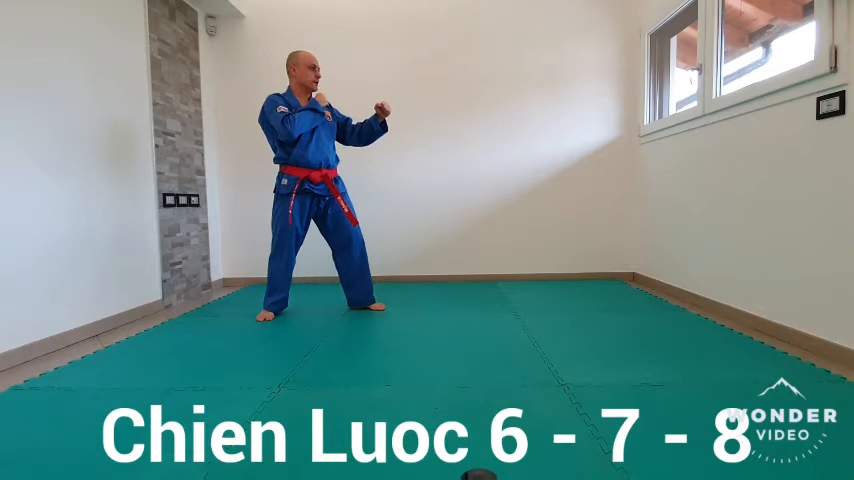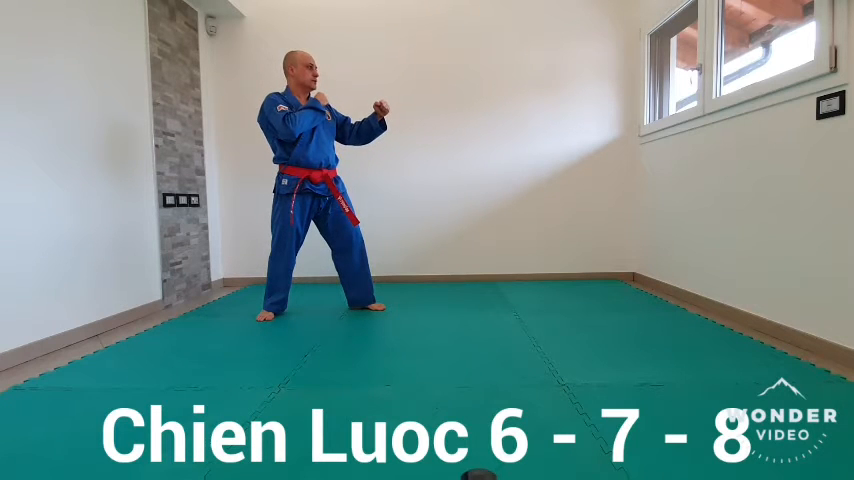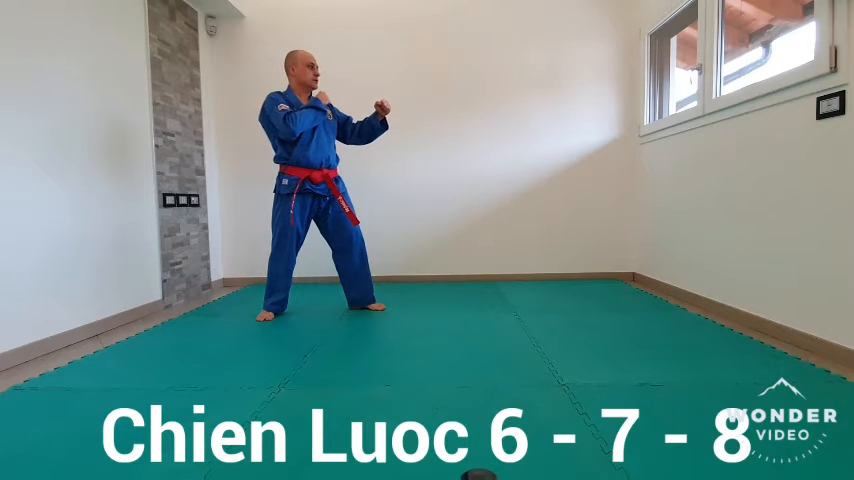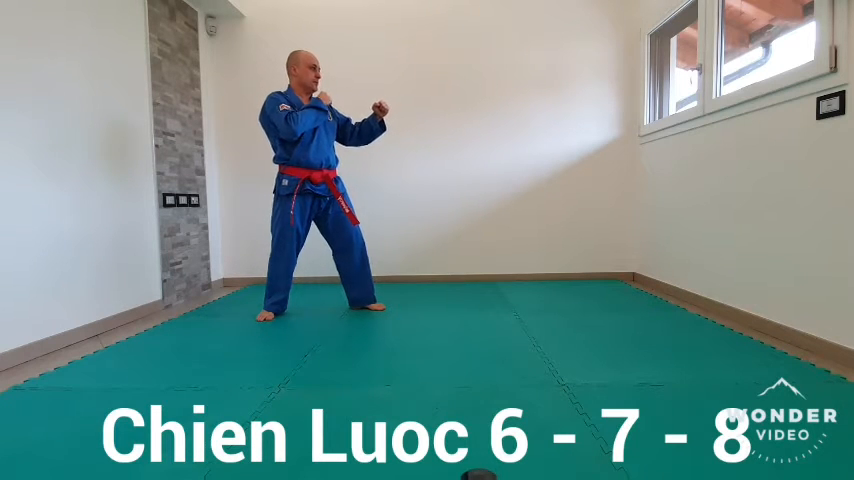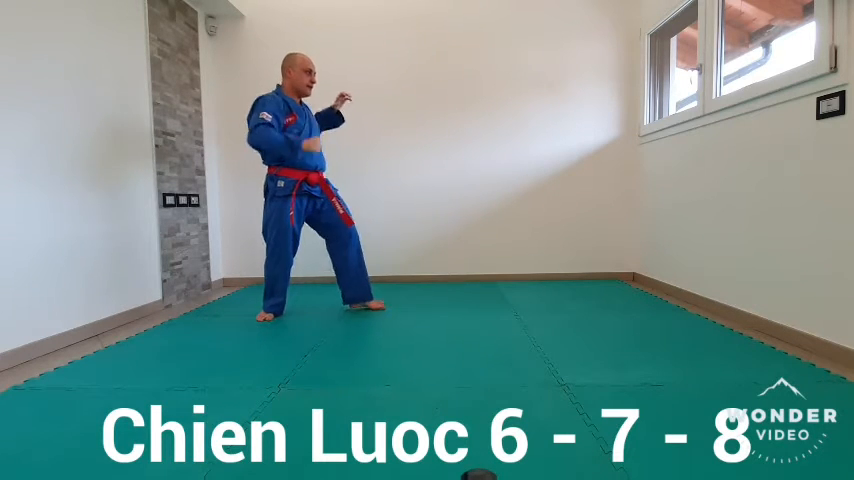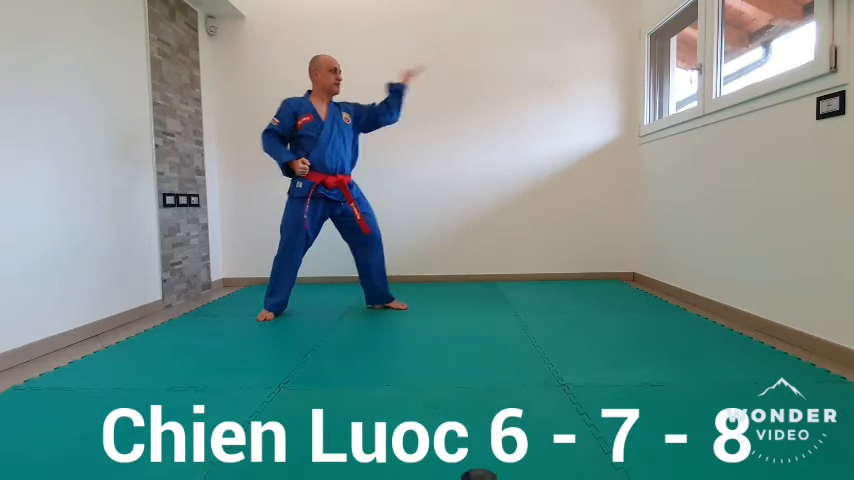
dt=0.4s
person 1, frame 1
left shoulder: (325, 107)
right shoulder: (275, 103)
left elbow: (354, 135)
right elbow: (288, 130)
left wrist: (378, 119)
right wrist: (315, 107)
left hip: (330, 185)
right hip: (294, 187)
left knee: (351, 242)
right knee: (284, 248)
left ankle: (362, 299)
right ankle: (273, 306)
person 1, frame 2
left shoulder: (323, 107)
right shoulder: (274, 102)
left elbow: (352, 134)
right elbow: (290, 128)
left wrist: (376, 118)
right wrist: (316, 106)
left hip: (330, 185)
right hip: (294, 187)
left knee: (351, 241)
right knee: (284, 248)
left ankle: (362, 299)
right ankle: (273, 306)
person 1, frame 3
left shoulder: (325, 106)
right shoulder: (276, 102)
left elbow: (354, 133)
right elbow: (290, 128)
left wrist: (378, 117)
right wrist: (316, 105)
left hip: (331, 185)
right hip: (295, 187)
left knee: (351, 241)
right knee: (284, 247)
left ankle: (362, 298)
right ankle: (273, 306)
person 1, frame 4
left shoulder: (323, 107)
right shoulder: (277, 101)
left elbow: (352, 136)
right elbow: (292, 128)
left wrist: (376, 119)
right wrist: (319, 106)
left hip: (329, 185)
right hip: (294, 187)
left knee: (351, 241)
right knee: (285, 248)
left ankle: (362, 299)
right ankle: (273, 306)
person 1, frame 5
left shoulder: (303, 108)
right shoulder: (270, 102)
right elbow: (258, 136)
left wrist: (334, 110)
right wrist: (300, 146)
left hip: (318, 187)
right hip: (286, 188)
left knee: (345, 236)
right knee: (281, 249)
left ankle: (359, 296)
right ankle: (272, 307)
person 1, frame 6
left shoulder: (350, 111)
right shoulder: (293, 107)
left elbow: (386, 114)
right elbow: (271, 138)
left wrist: (399, 86)
right wrist: (290, 161)
left hip: (344, 190)
right hip: (307, 190)
left knee: (369, 240)
right knee: (291, 248)
left ankle: (380, 297)
right ankle: (273, 305)
